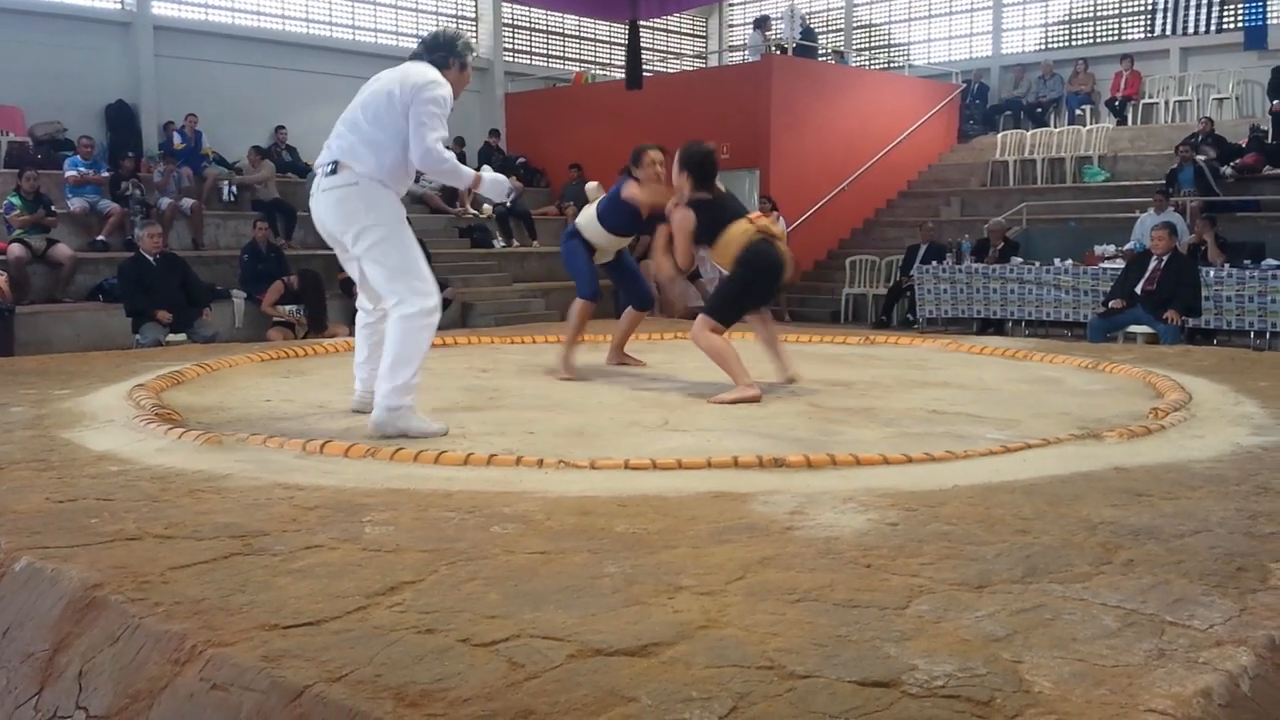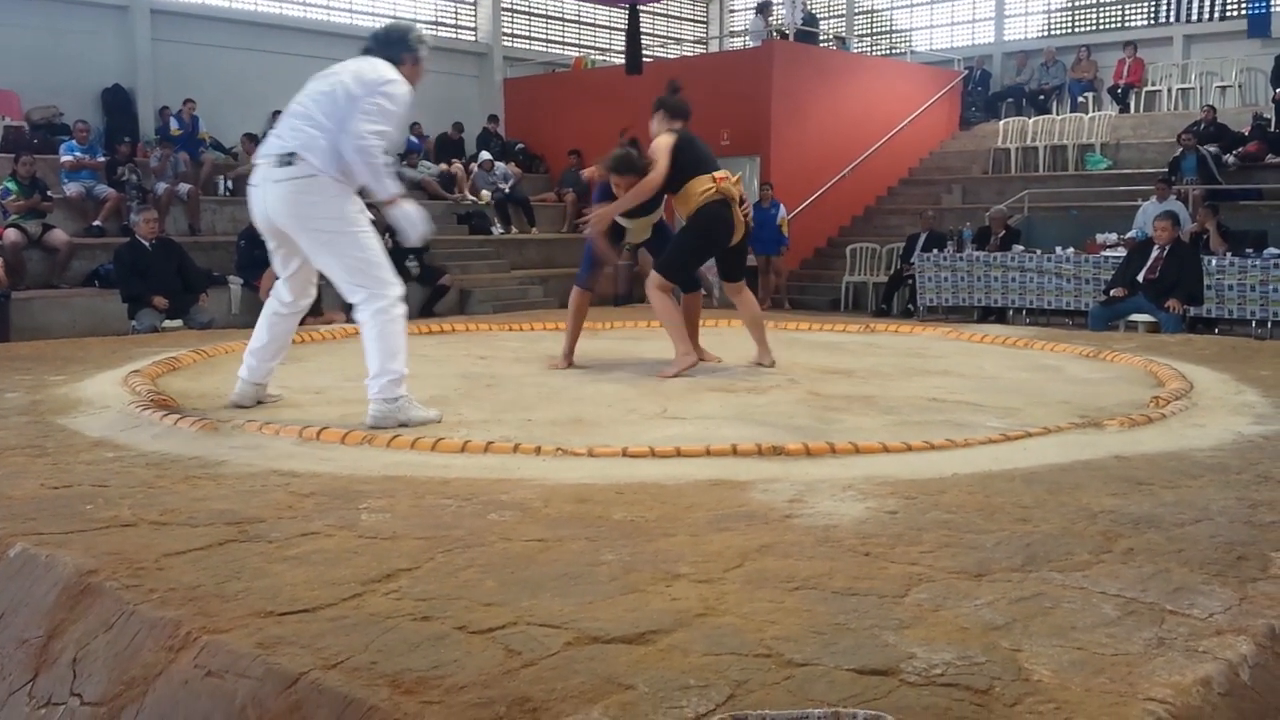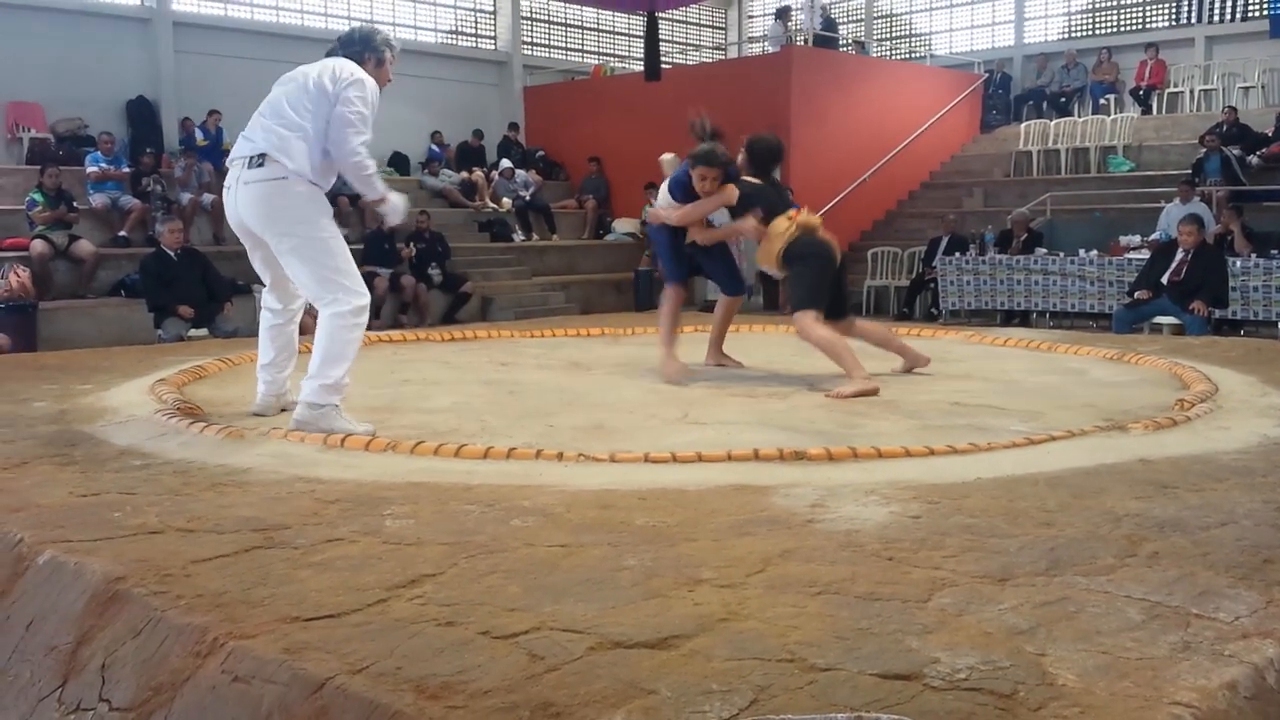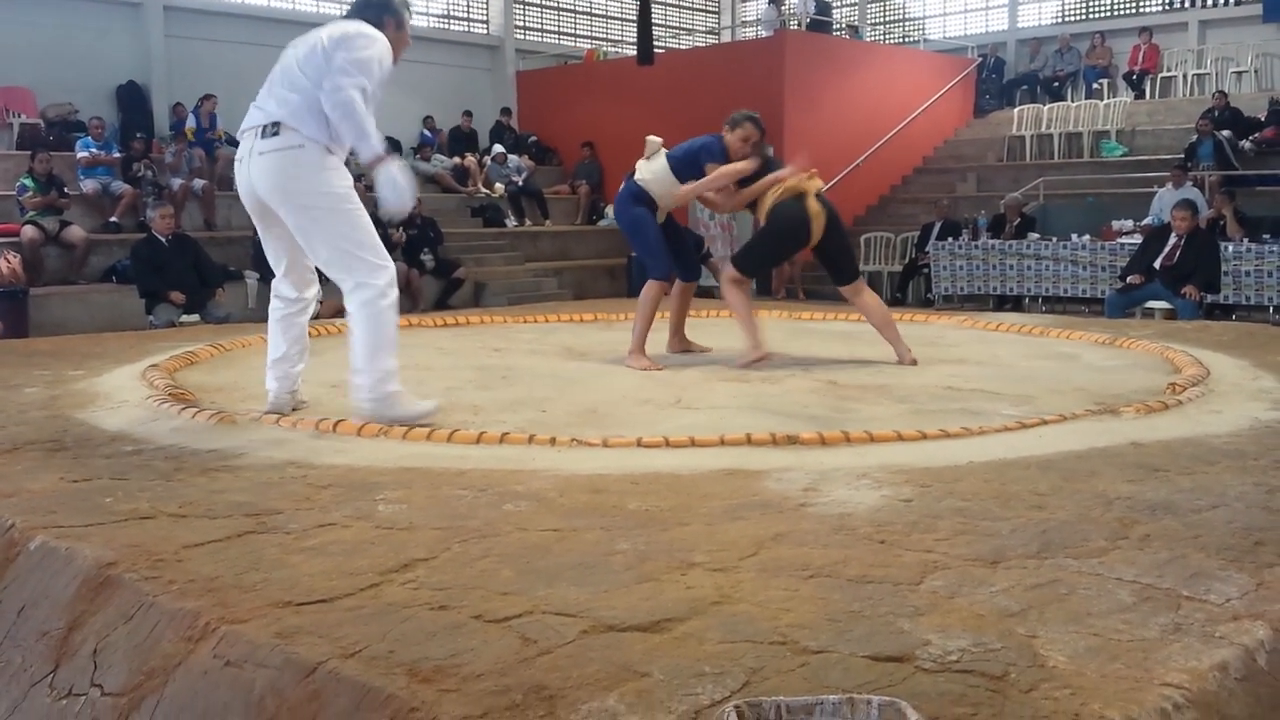
dt=0.5s
person 1, frame 1
left shoulder: (396, 78)
right shoulder: (433, 84)
right elbow: (428, 154)
right wrist: (478, 181)
left hip: (327, 193)
right hip: (361, 194)
left knee: (377, 298)
right knee: (418, 301)
left ankle: (368, 392)
right ankle: (392, 408)
person 1, frame 2
left shoulder: (341, 73)
right shoulder: (391, 84)
right elbow: (362, 147)
right wrist: (398, 203)
left hip: (266, 185)
right hip: (308, 187)
left knee: (294, 287)
right knee: (380, 293)
left ankle: (251, 383)
right ankle: (390, 400)
person 1, frame 3
left shoulder: (302, 76)
right shoulder: (358, 80)
right elbow: (347, 149)
right wrist: (382, 198)
left hip: (238, 187)
right hip: (283, 189)
left knee: (284, 292)
right knee: (346, 299)
left ankle: (271, 392)
right ankle: (319, 404)
person 1, frame 4
left shoulder: (318, 41)
right shoulder: (371, 40)
right elbow: (342, 95)
right wrist: (382, 163)
left hip: (251, 161)
right hip: (295, 159)
left knee: (294, 280)
right knee: (371, 275)
left ankle: (282, 389)
right ankle: (378, 394)
person 2, frame 1
left shoulder: (684, 213)
right shoulder: (719, 194)
left elbow: (683, 266)
left hip: (754, 263)
right hip: (775, 258)
left knee: (703, 330)
right knee: (754, 309)
left ankle: (745, 385)
right ankle: (784, 366)
person 2, frame 2
left shoulder: (665, 139)
right shoulder: (690, 142)
left elbow: (655, 179)
left wrist: (610, 210)
left hip: (709, 218)
right hip: (735, 216)
left knee: (656, 286)
right knee: (736, 286)
left ankle: (685, 353)
right ankle: (764, 351)
person 2, frame 3
left shoulder: (732, 190)
right shoulder: (771, 185)
left elbow: (684, 216)
left hip: (806, 255)
right hip: (825, 248)
left knee: (806, 324)
right knee: (844, 324)
left ankle: (861, 378)
right ankle: (912, 355)
person 2, frame 4
right shoulder: (762, 163)
left hip: (789, 218)
right hip: (820, 211)
left knee: (730, 278)
right knee: (856, 290)
left ankle: (755, 346)
right ankle: (903, 351)
person 3, frame 1
left shoulder: (658, 201)
right shoulder: (626, 186)
right elbow: (646, 198)
left hip: (612, 249)
right hip: (578, 241)
left knee: (644, 300)
right knee: (590, 292)
left ankle: (616, 352)
right ankle: (566, 356)
person 3, frame 2
right shoulder: (604, 190)
left hip: (652, 226)
right hip: (616, 225)
left knee: (691, 284)
right knee: (585, 280)
left ankle: (693, 345)
right ankle: (567, 352)
person 3, frame 3
left shoulder: (731, 176)
right shoulder: (681, 180)
right elbow: (702, 235)
right wrist: (738, 228)
left hip: (699, 225)
right hip: (666, 225)
left knee: (735, 286)
right knee: (677, 282)
left ankle: (715, 352)
right ankle: (667, 355)
person 3, frame 4
left shoulder: (730, 156)
right shoulder: (712, 147)
right elbow: (717, 180)
right wrist: (748, 166)
left hip: (657, 206)
right hip: (633, 202)
left knee: (690, 270)
right knee: (662, 272)
left ankle: (676, 339)
right ankle: (635, 352)
